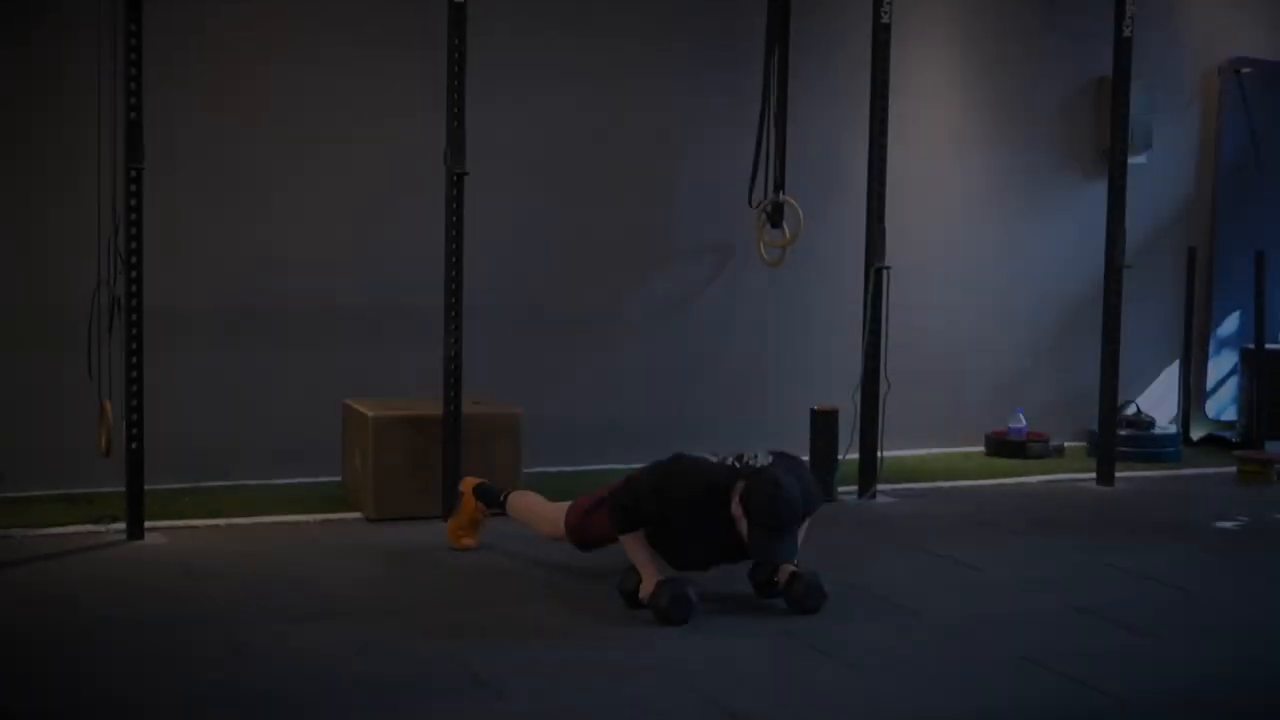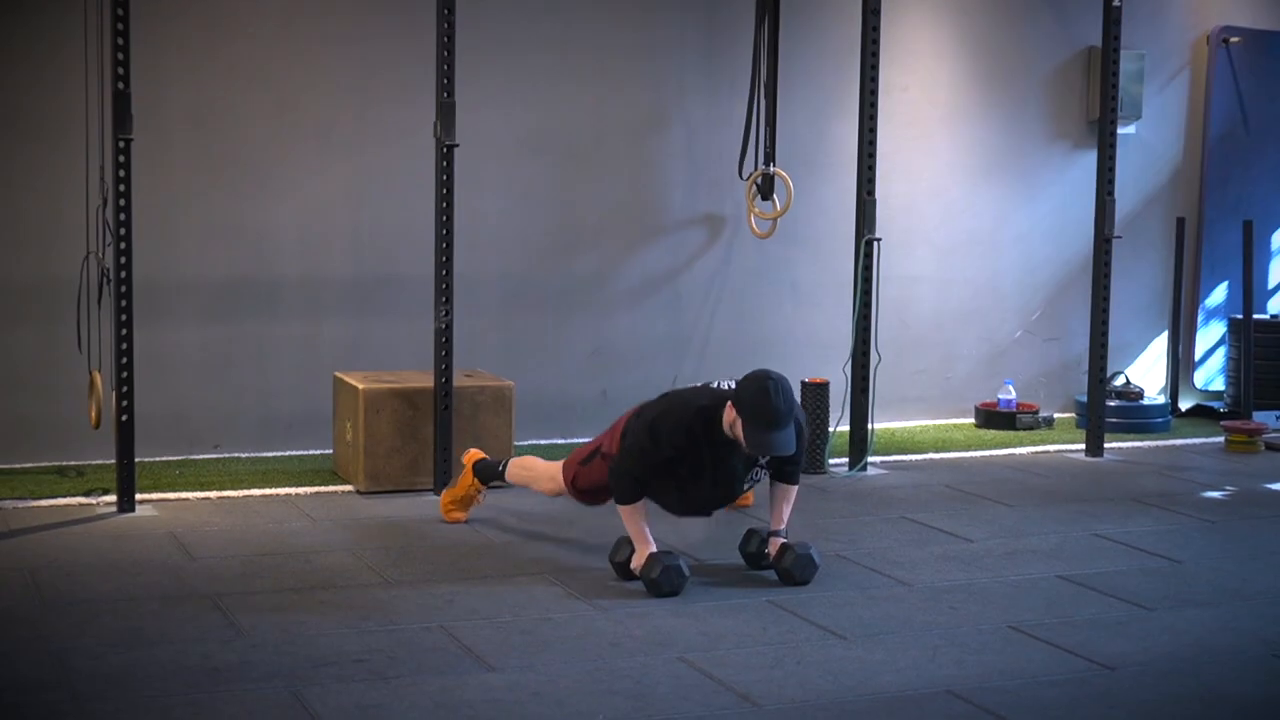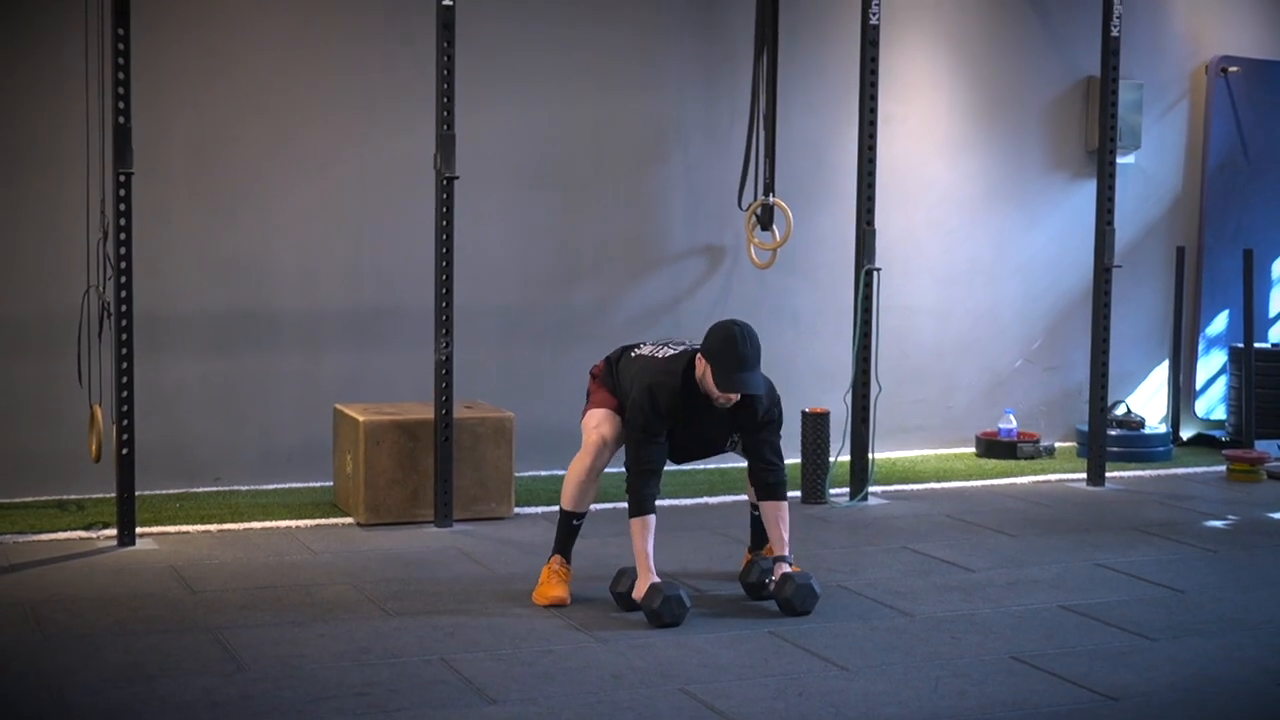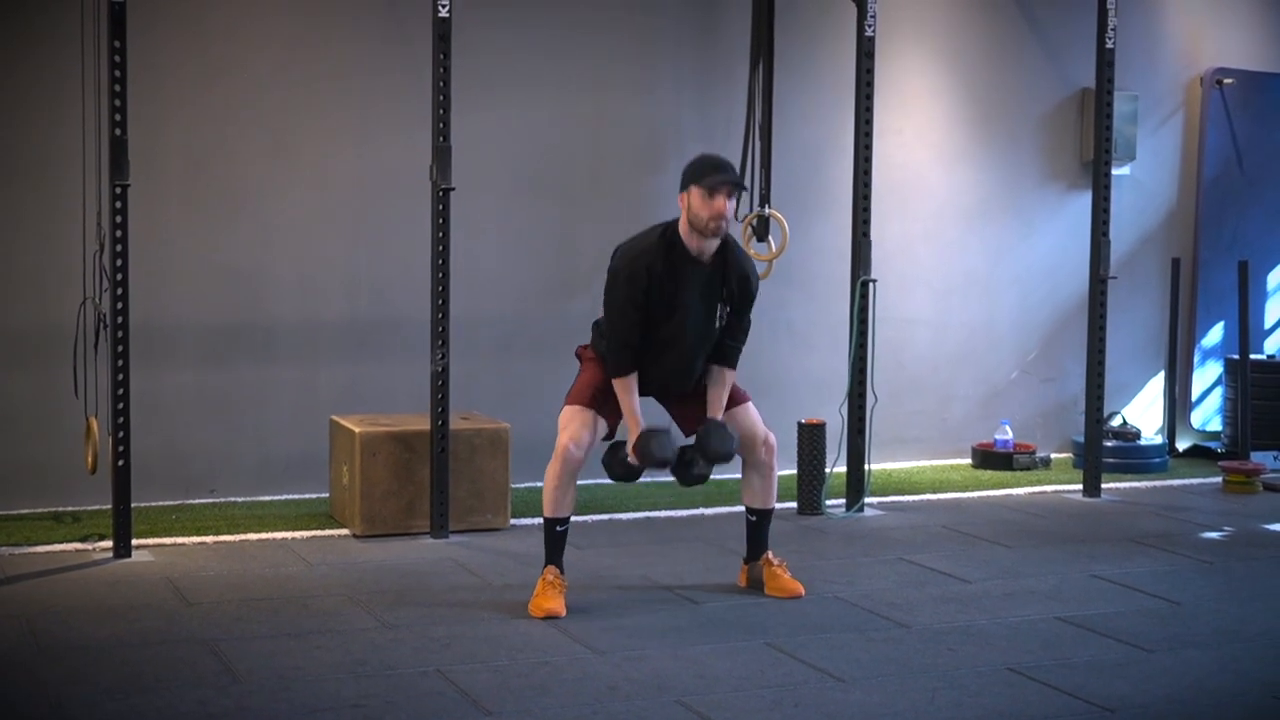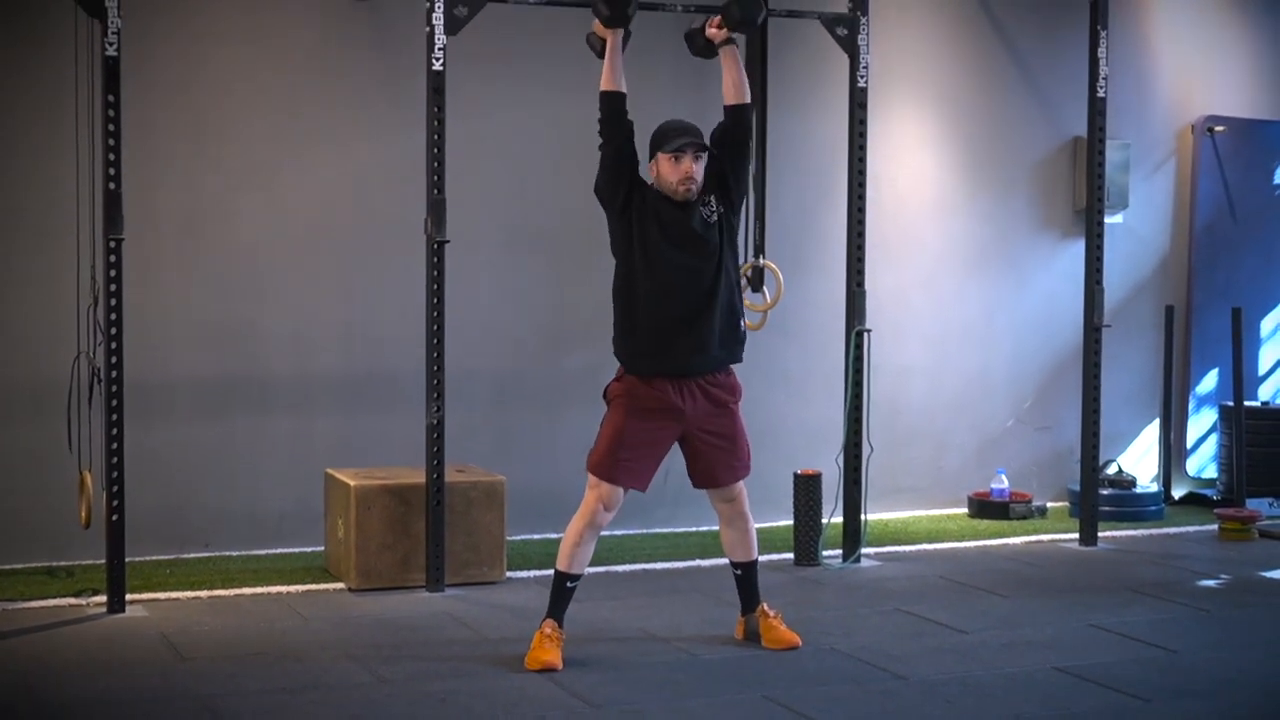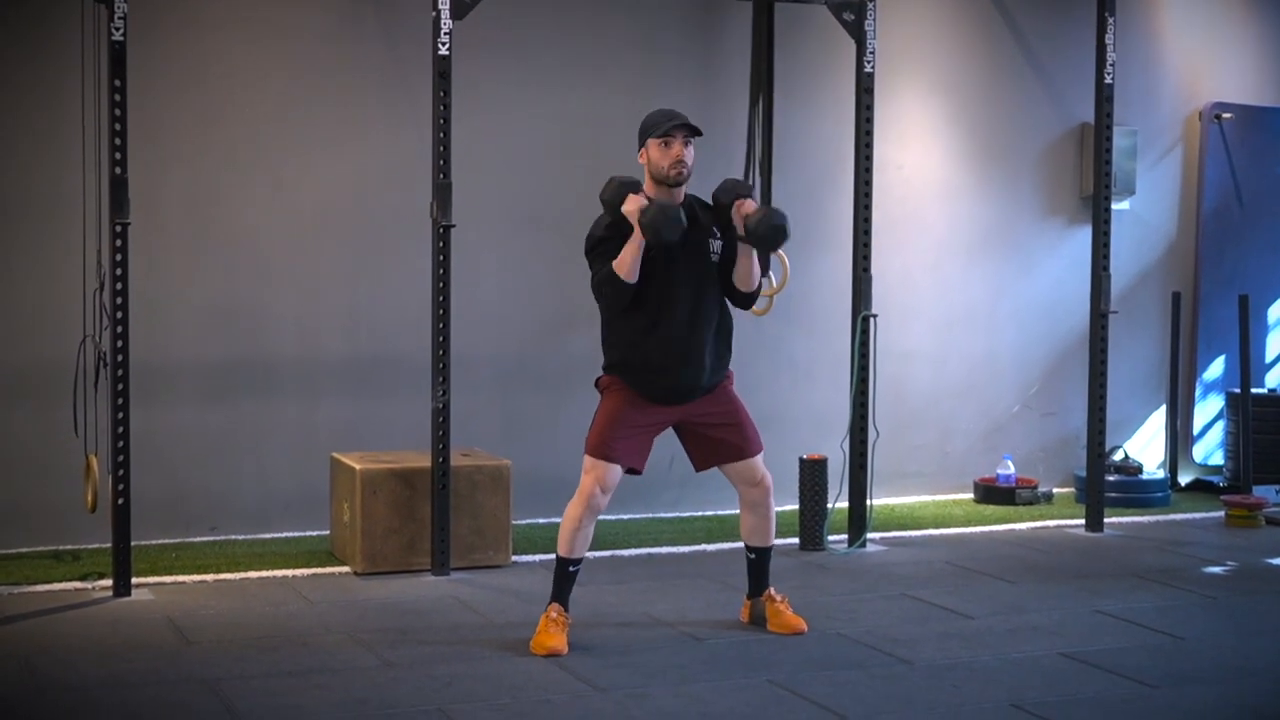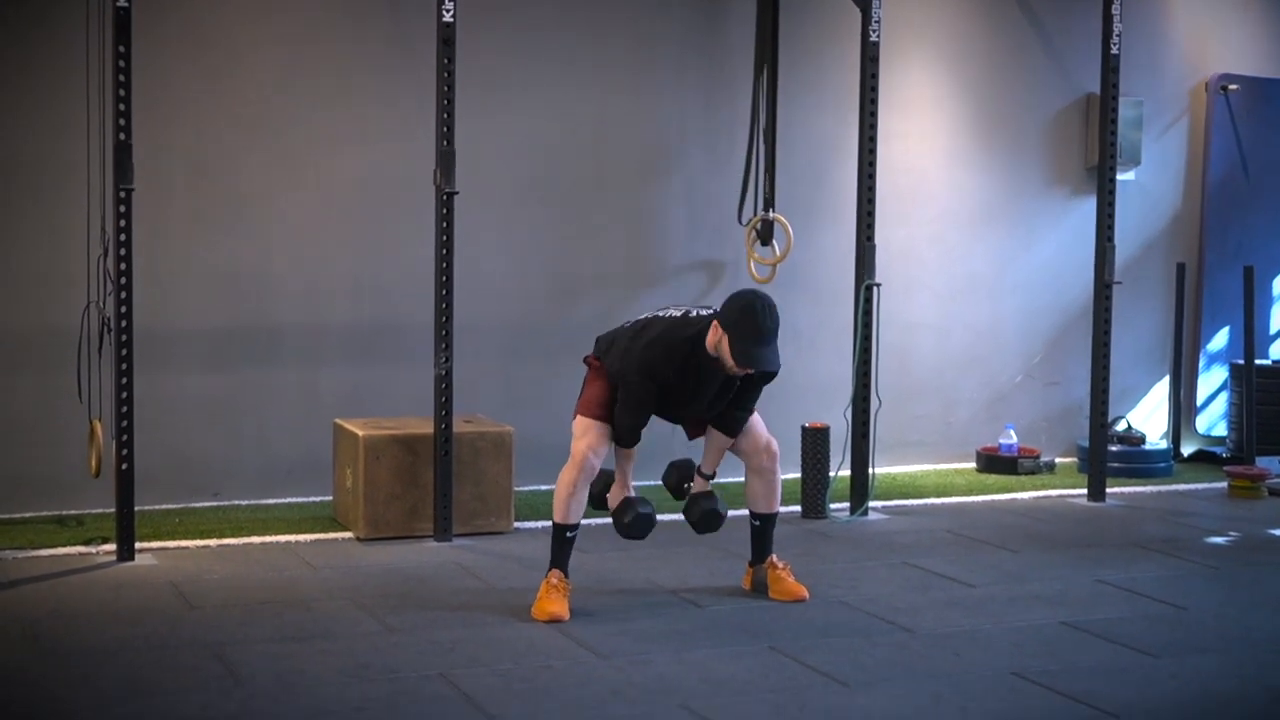
dt=0.7s
person 1, frame 1
left shoulder: (793, 487)
right shoulder: (690, 488)
right elbow: (622, 507)
left wrist: (788, 560)
right wrist: (650, 576)
right hip: (647, 501)
right knee: (554, 523)
right ankle: (480, 495)
person 1, frame 2
left shoulder: (785, 417)
right shoulder: (679, 416)
left elbow: (788, 469)
right elbow: (625, 473)
left wrist: (777, 533)
right wrist: (643, 546)
right hip: (639, 448)
right knee: (555, 481)
left ankle: (733, 478)
right ankle: (480, 470)
person 1, frame 3
left shoulder: (760, 396)
right shoulder: (656, 387)
left elbow: (770, 474)
right elbow: (643, 480)
left wrist: (783, 560)
right wrist: (646, 574)
right hip: (619, 386)
left knee: (766, 454)
right knee: (597, 445)
left ankle: (761, 552)
right ankle: (558, 562)
person 1, frame 4
left shoulder: (739, 268)
right shoulder: (639, 259)
left elbow: (728, 349)
right elbow: (618, 344)
left wrist: (715, 421)
right wrist: (633, 425)
left hip: (690, 367)
right hip: (619, 366)
left knee: (762, 443)
right knee: (571, 446)
left ankle: (757, 562)
right ankle: (552, 574)
person 1, frame 5
left shoulder: (721, 201)
right shoulder: (630, 206)
left elbow: (738, 125)
right elbow: (614, 130)
left wrist: (728, 48)
right wrist: (612, 45)
left hip: (713, 389)
right hip: (644, 390)
left knee: (734, 503)
right knee: (598, 506)
left ankle: (754, 615)
right ankle: (551, 626)
person 1, frame 6
left shoulder: (714, 221)
right shoulder: (615, 225)
left elbow: (745, 295)
right elbow: (612, 296)
left wrist: (747, 237)
right wrist: (637, 231)
left hip: (707, 383)
right hip: (635, 385)
left knee: (759, 484)
right knee: (594, 490)
left ankle: (760, 599)
right ankle: (556, 611)
person 1, frame 7
left shoulder: (760, 362)
right shoulder: (654, 350)
left elbow: (729, 419)
right elbow: (628, 423)
left wrist: (704, 476)
right wrist: (622, 485)
right hip: (616, 369)
left knee: (765, 450)
right knee: (586, 453)
left ankle: (763, 565)
right ankle: (557, 577)
